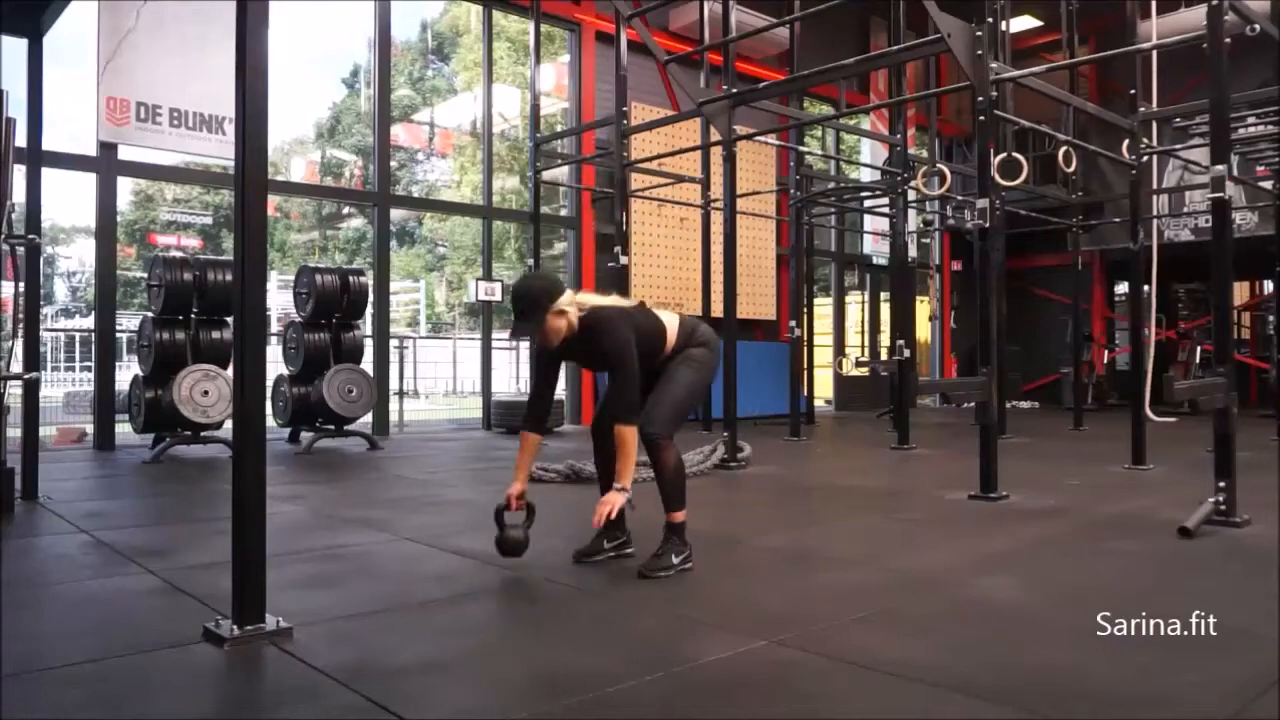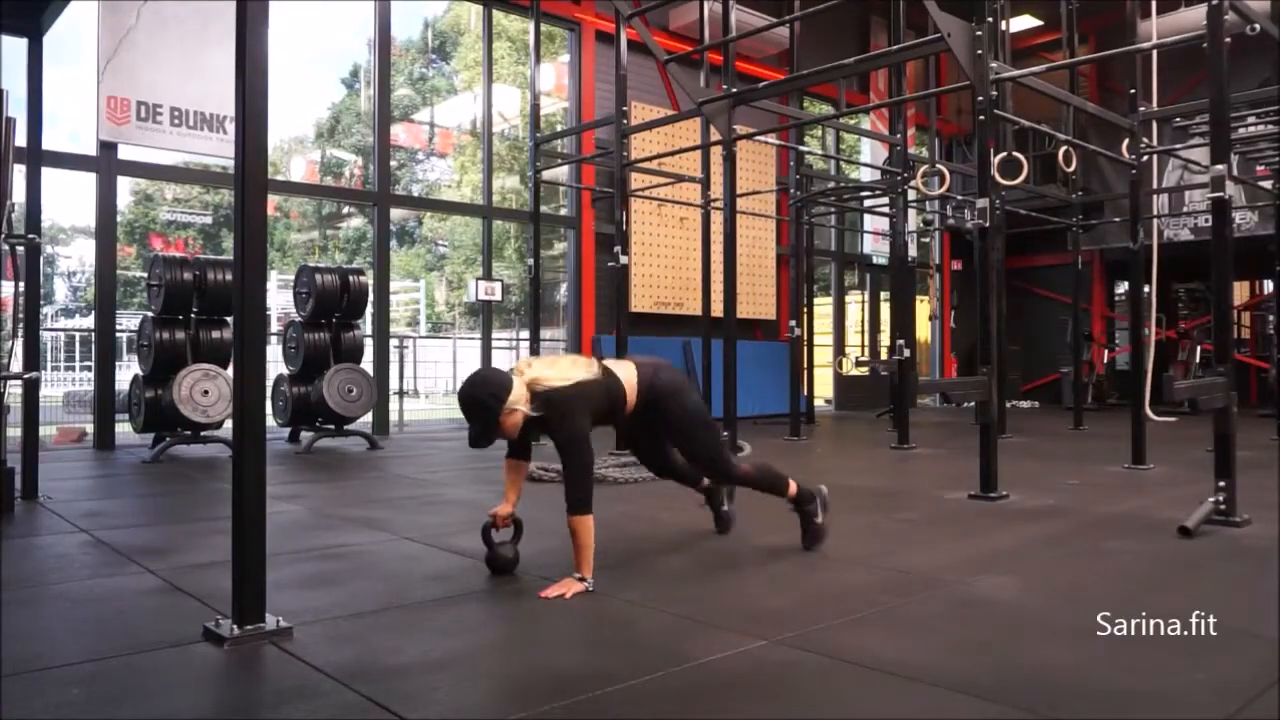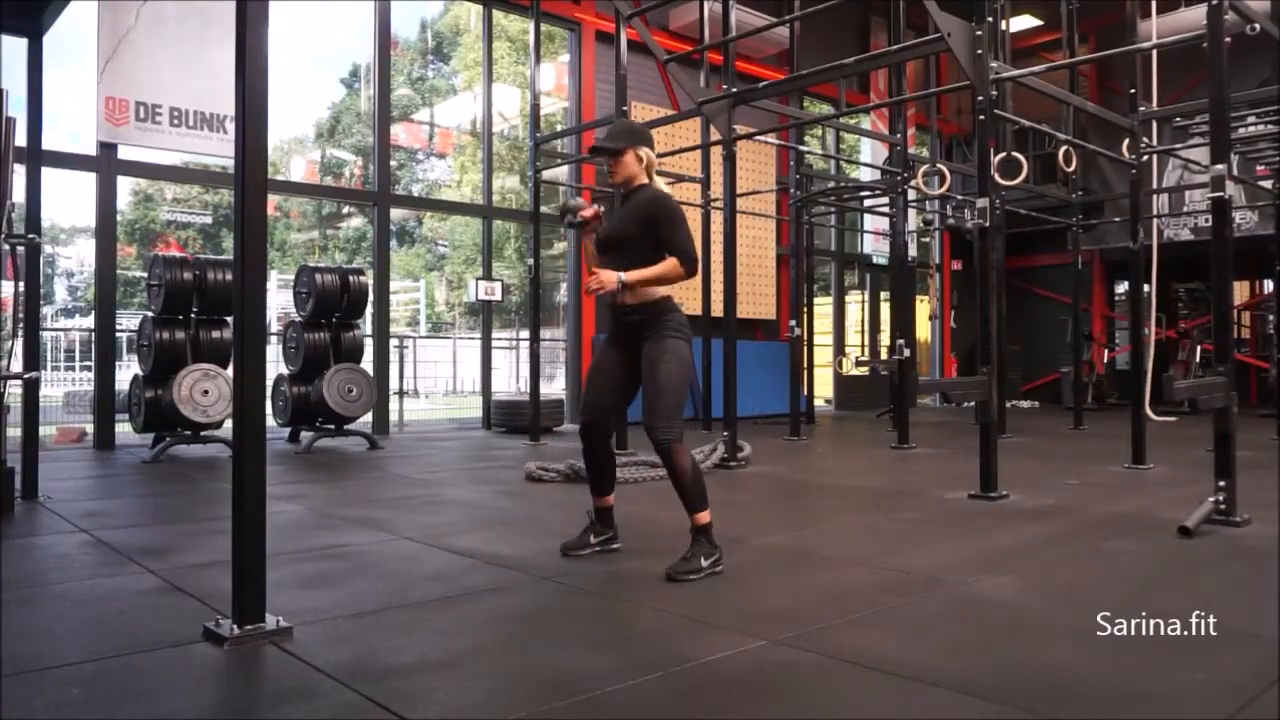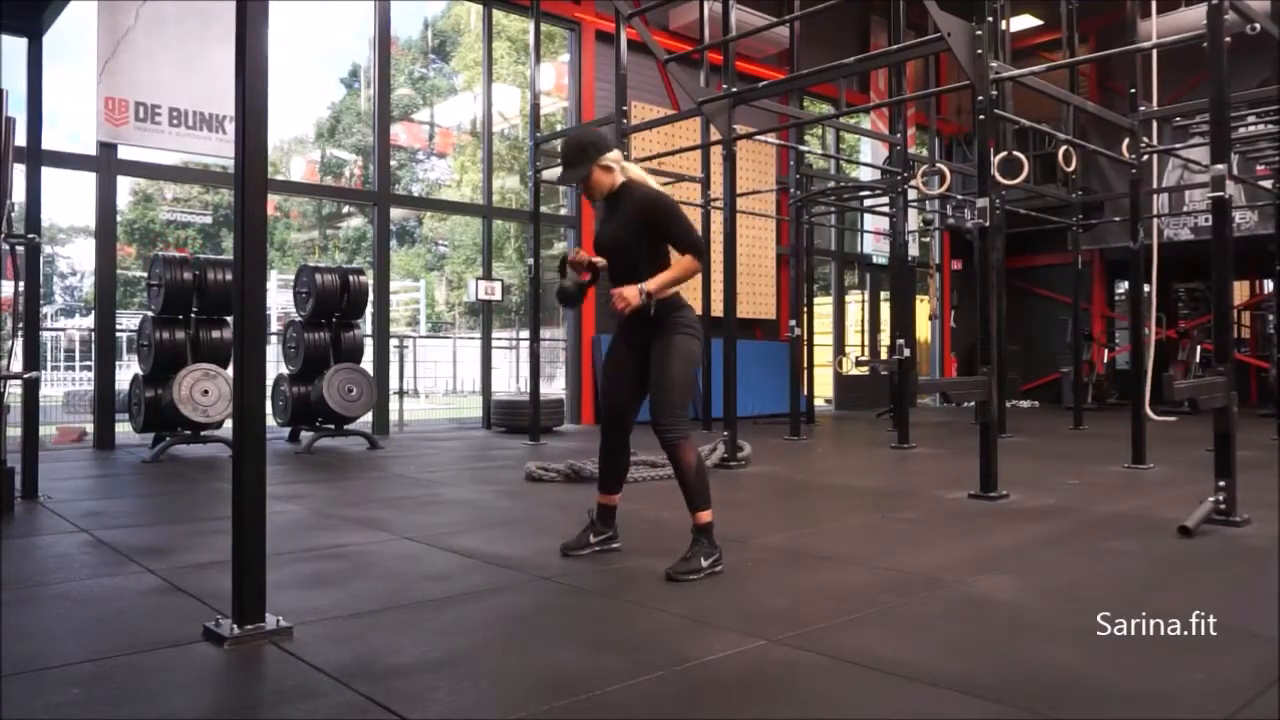
dt=1s
person 1, frame 1
left shoulder: (609, 328)
right shoulder: (552, 340)
left elbow: (625, 412)
right elbow: (537, 410)
left wrist: (621, 488)
right wrist: (519, 480)
left hip: (694, 349)
right hip: (652, 360)
left knee: (655, 428)
right knee: (602, 429)
left ankle: (678, 541)
right ankle: (616, 533)
person 1, frame 2
left shoulder: (564, 412)
right shoulder: (520, 394)
left elbow: (578, 492)
right elbow: (517, 452)
left wrist: (582, 577)
right wrist: (508, 504)
left hip: (660, 390)
right hip: (635, 379)
left knee: (721, 466)
right knee: (657, 463)
left ankle: (807, 499)
right ankle: (715, 493)
person 1, frame 3
left shoulder: (657, 202)
right shoulder: (619, 210)
left elbow: (685, 264)
right elbow: (599, 264)
left wrist: (622, 278)
right wrist: (588, 227)
left hip: (661, 327)
right hip: (620, 330)
left knee: (663, 432)
right knee: (593, 425)
left ankle: (707, 545)
right ankle: (603, 527)
person 1, frame 4
left shoulder: (647, 199)
right shoulder: (606, 206)
left elbow: (697, 254)
left wrist: (645, 290)
right wrist: (585, 261)
left hip: (672, 327)
right hip: (631, 326)
left knee: (670, 429)
right knee: (612, 422)
left ankle: (707, 543)
right ankle: (604, 527)
